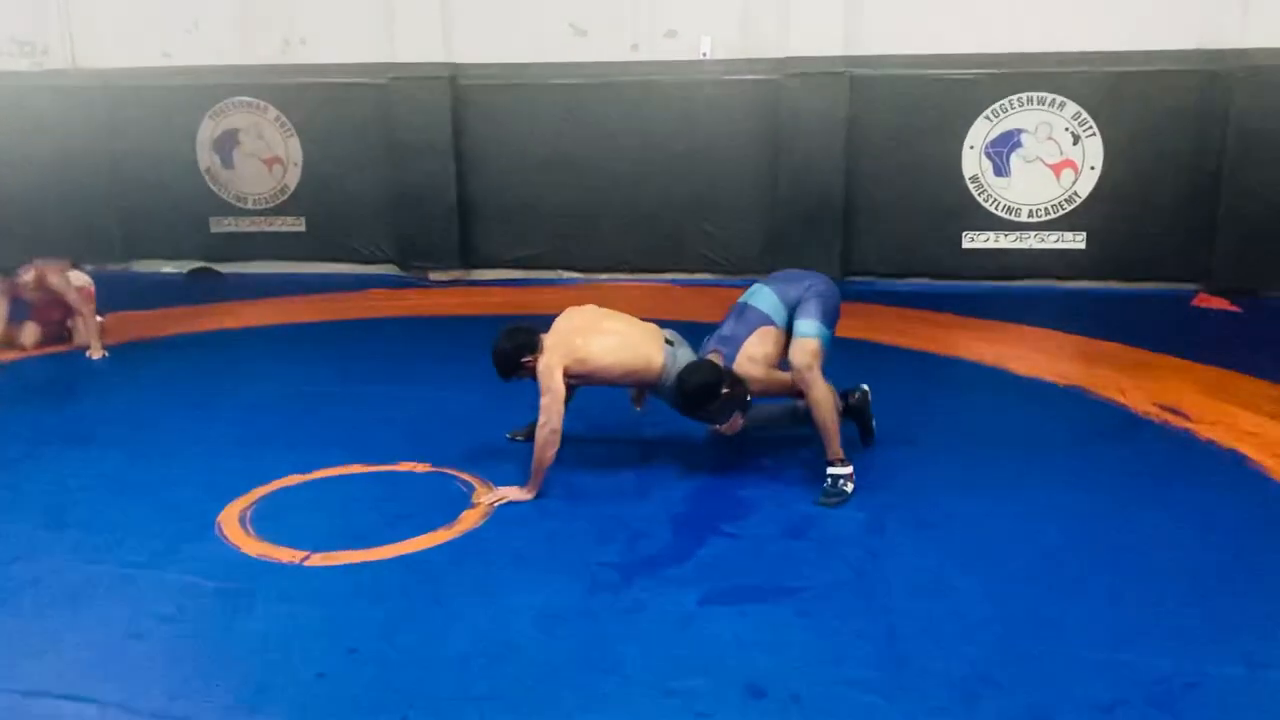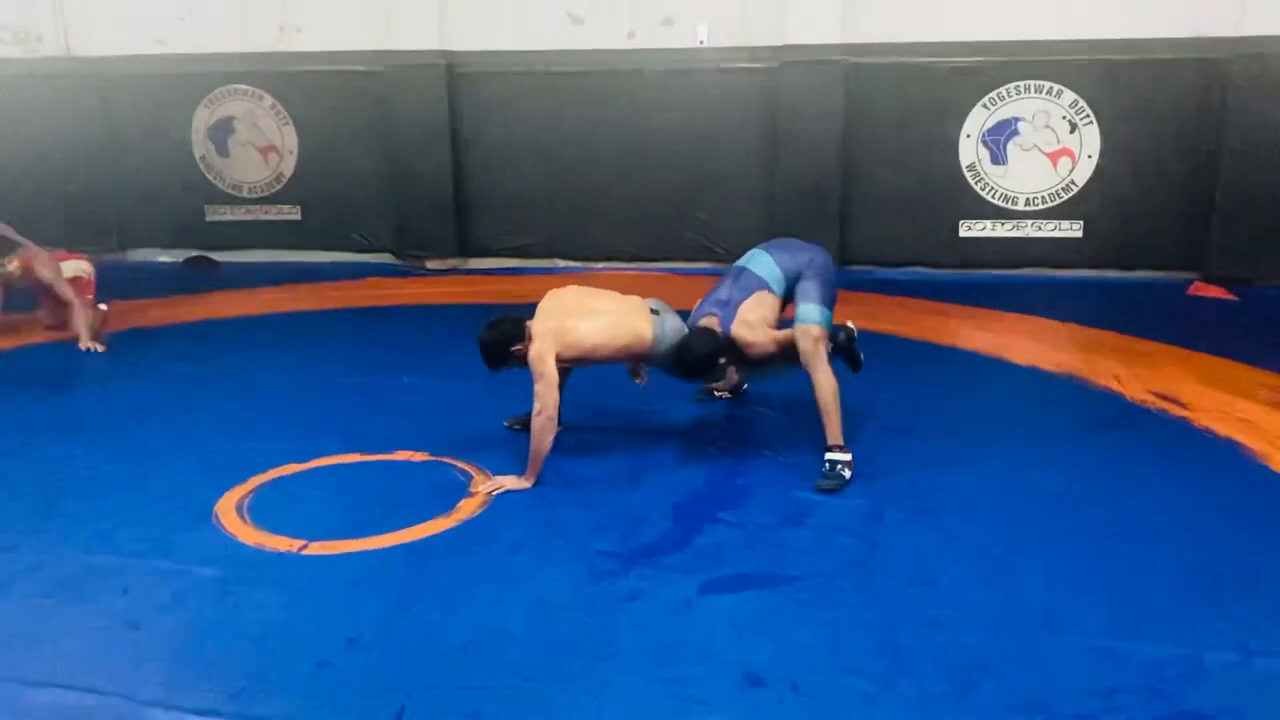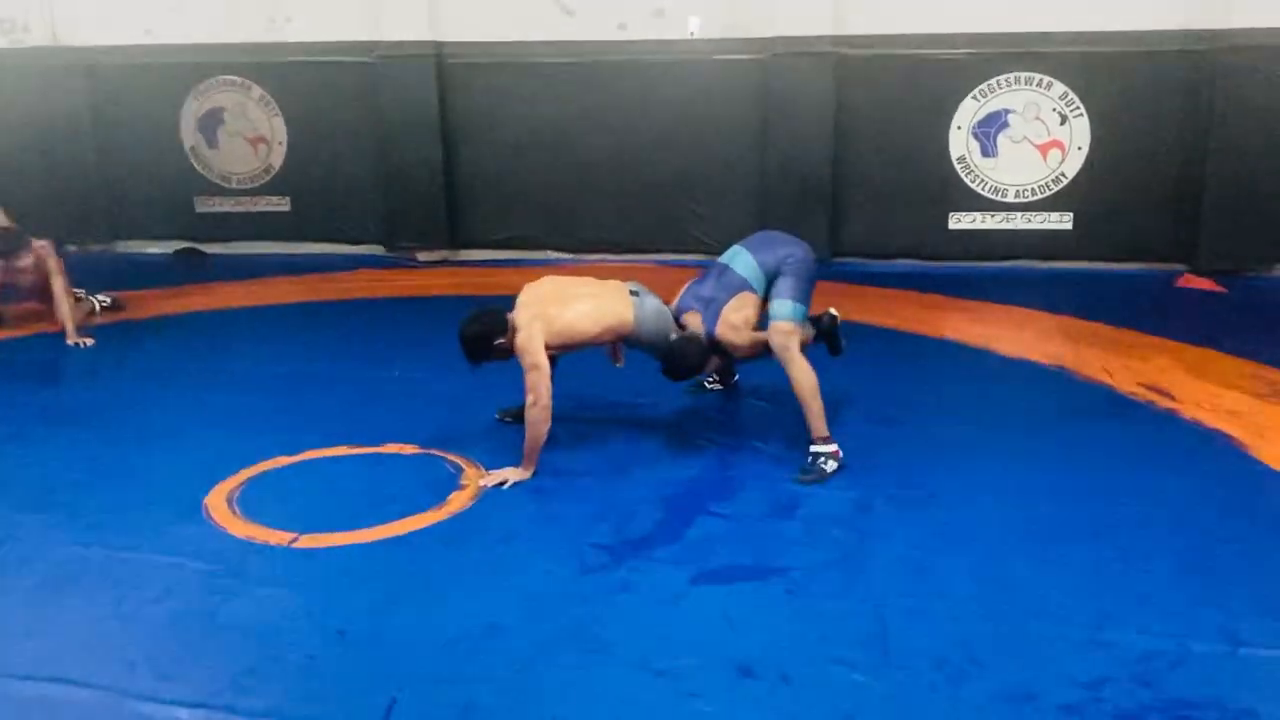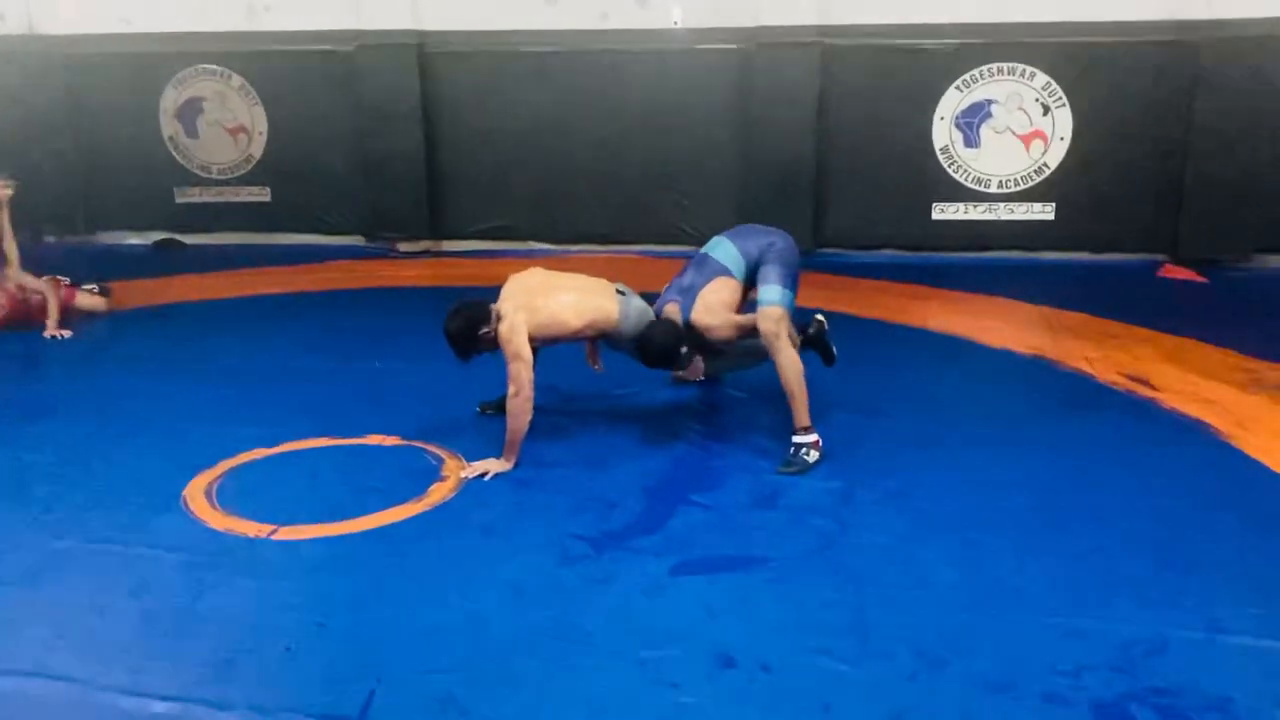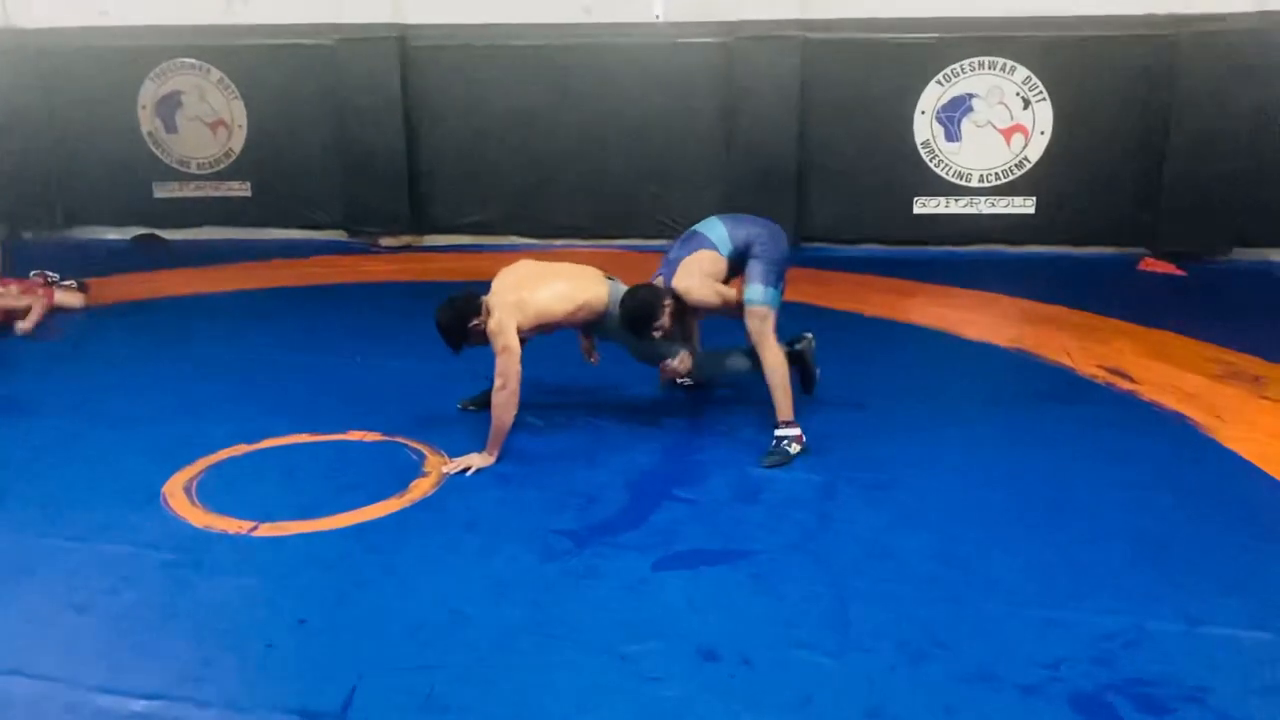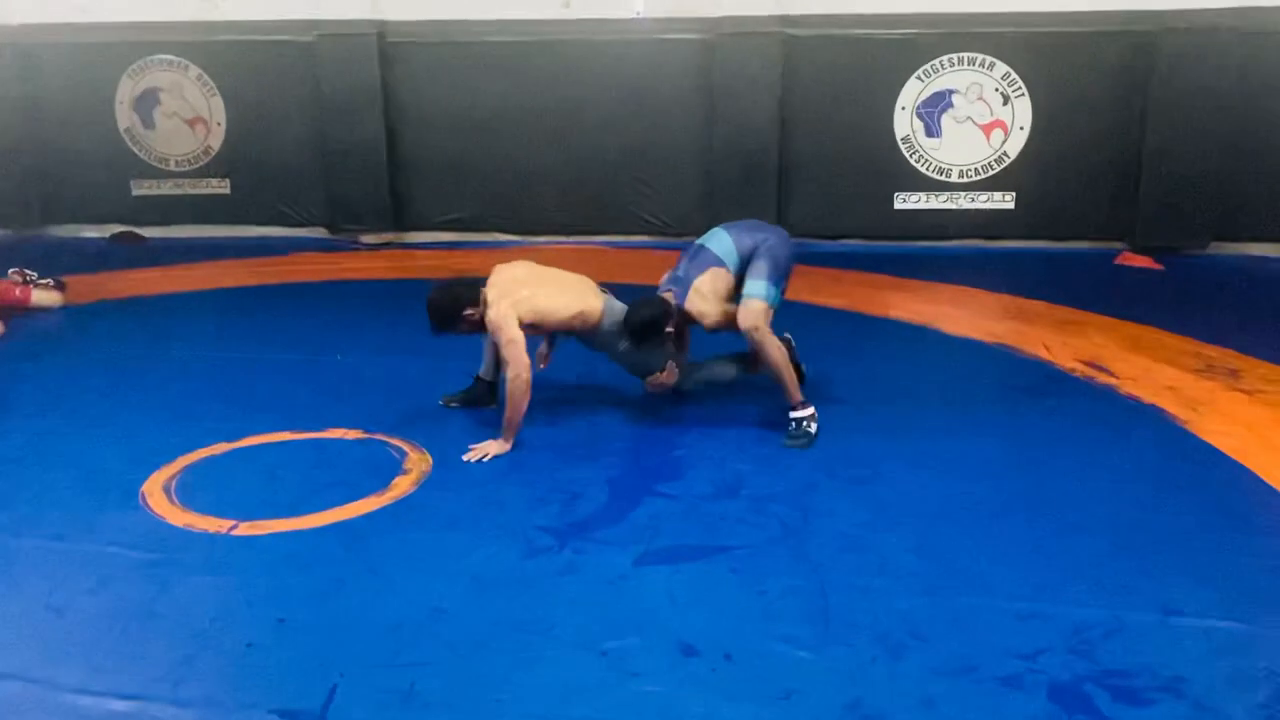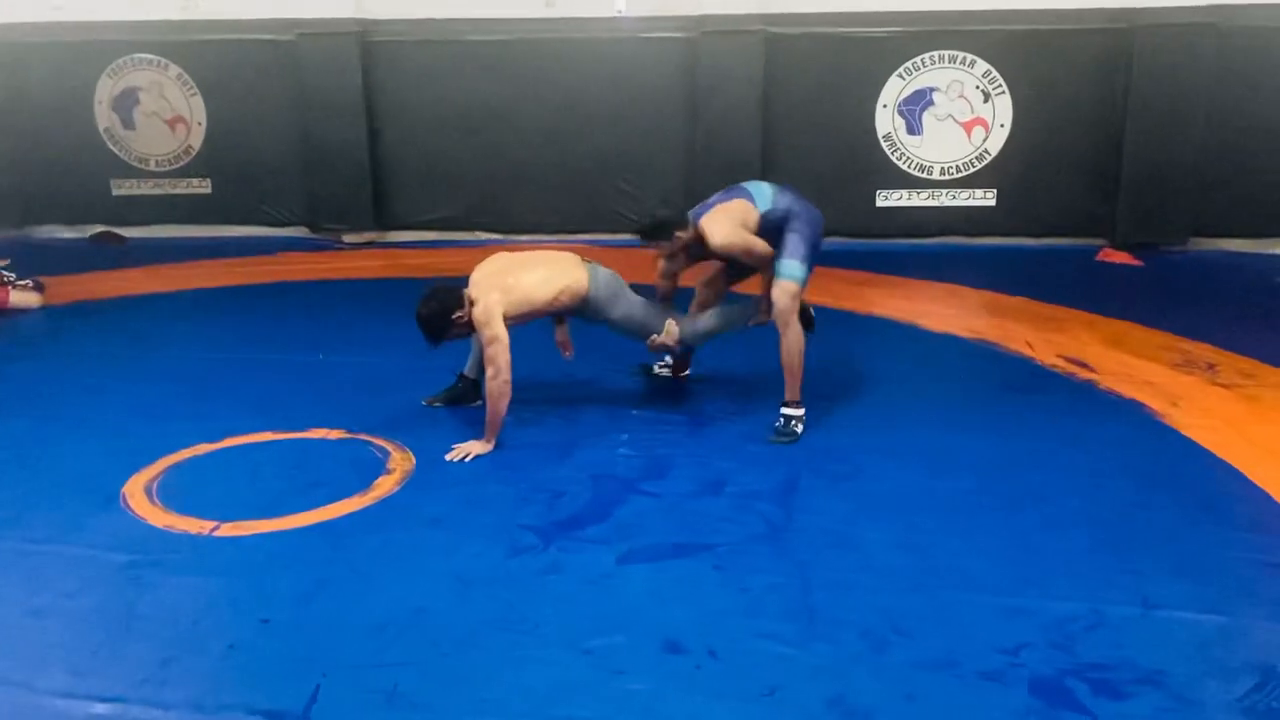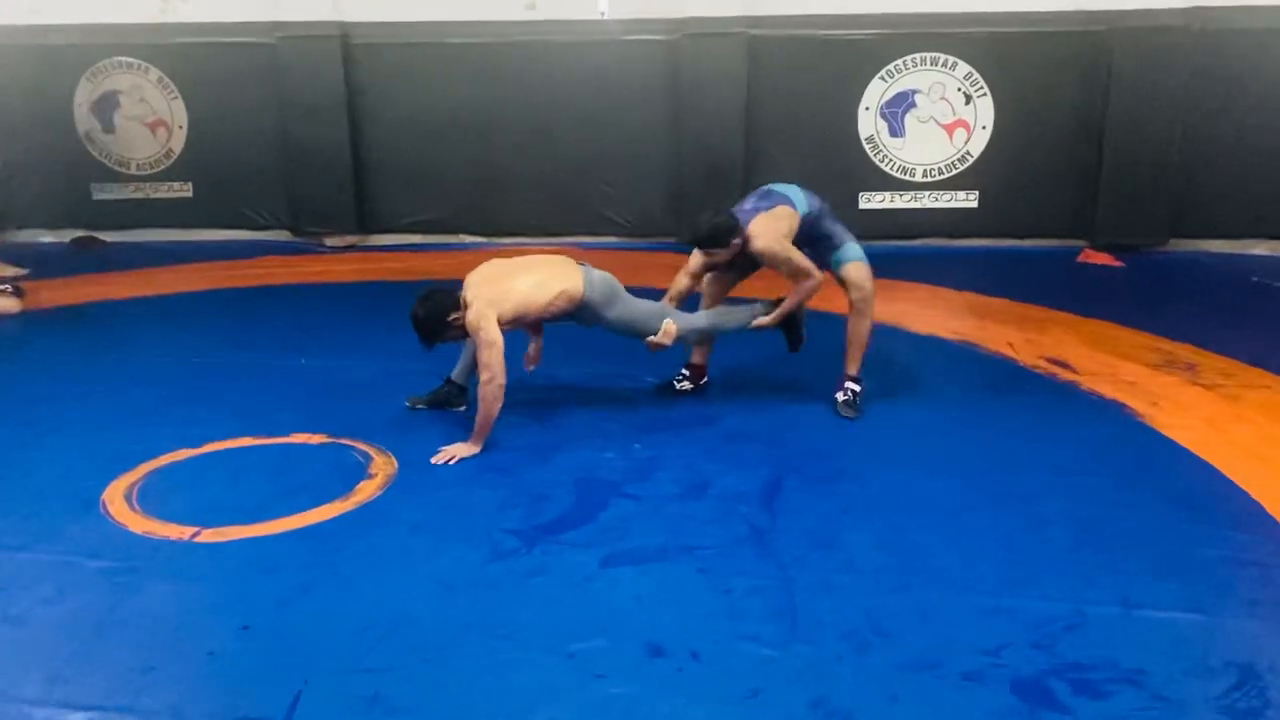
dt=0.4s
person 1, frame 1
left shoulder: (550, 362)
right shoulder: (570, 317)
left elbow: (550, 428)
left wrist: (529, 490)
left hip: (673, 371)
right hip: (666, 339)
person 1, frame 2
left shoulder: (540, 349)
right shoulder: (554, 298)
left elbow: (544, 415)
left wrist: (527, 479)
left hip: (662, 337)
right hip: (652, 309)
person 1, frame 3
left shoulder: (527, 339)
right shoulder: (531, 292)
left elbow: (538, 405)
left wrist: (524, 469)
left hip: (644, 324)
right hip: (629, 293)
person 1, frame 4
left shoulder: (509, 328)
right shoulder: (516, 284)
left elbow: (521, 396)
left wrist: (507, 460)
left hip: (625, 322)
right hip: (617, 295)
person 1, frame 5
left shoulder: (499, 321)
right shoulder: (507, 277)
left elbow: (507, 389)
left wrist: (490, 454)
right wrist: (586, 333)
left hip: (614, 312)
right hip: (605, 286)
left knee: (691, 366)
person 1, frame 6
left shoulder: (498, 313)
right shoulder: (501, 274)
left elbow: (520, 377)
left wrist: (505, 439)
right wrist: (547, 341)
left hip: (606, 326)
right hip: (592, 296)
left knee: (681, 379)
right ankle: (483, 388)
person 1, frame 7
left shoulder: (483, 312)
right shoulder: (482, 272)
left elbow: (500, 378)
left wrist: (487, 441)
right wrist: (560, 324)
left hip: (595, 295)
right hip: (578, 268)
left knee: (687, 332)
right ankle: (468, 386)
person 1, frame 8
left shoulder: (476, 315)
right shoulder: (475, 278)
left elbow: (492, 380)
left wrist: (476, 442)
right wrist: (536, 339)
left hip: (591, 296)
right hip: (576, 273)
left knee: (688, 328)
left ankle: (776, 314)
right ankle: (454, 388)
person 2, frame 1
left shoulder: (751, 373)
right shoulder: (706, 363)
left hip: (813, 290)
right hip: (780, 286)
left knee: (803, 366)
left ankle: (839, 466)
person 2, frame 2
left shoulder: (751, 340)
right shoulder: (697, 323)
left elbow: (800, 339)
left hip: (809, 263)
right hip: (775, 256)
left knee: (811, 353)
left ankle: (838, 453)
person 2, frame 3
left shoulder: (732, 338)
right shoulder: (678, 311)
left elbow: (778, 344)
left hip: (791, 257)
right hip: (760, 246)
left knee: (783, 345)
left ankle: (825, 445)
right ankle: (726, 375)
person 2, frame 4
left shoulder: (710, 323)
right shoulder: (663, 312)
left elbow: (762, 323)
left hip: (773, 248)
right hip: (741, 243)
left knee: (772, 331)
left ankle: (806, 436)
person 2, frame 5
left shoulder: (694, 294)
right shoulder: (654, 294)
left elbow: (743, 302)
left hip: (762, 238)
right hip: (729, 234)
left knee: (760, 329)
left ankle: (788, 431)
person 2, frame 6
left shoulder: (708, 314)
right shoulder: (661, 300)
left elbow: (748, 322)
left hip: (768, 243)
right hip: (734, 237)
left knee: (752, 324)
left ankle: (802, 409)
person 2, frame 7
left shoulder: (719, 238)
right shoulder: (679, 245)
left elbow: (769, 258)
right elbow: (665, 285)
left wrist: (766, 303)
left hip: (796, 216)
right hip: (762, 226)
left knee: (784, 307)
right knee: (708, 291)
left ankle: (793, 407)
right ankle: (682, 360)
person 2, frame 8
left shoulder: (764, 244)
right shoulder: (709, 246)
left elbow: (813, 279)
right elbow: (686, 279)
left wrist: (777, 316)
left hip: (812, 217)
left knee: (861, 287)
right knee: (713, 286)
left ankle: (850, 382)
right ankle: (696, 372)
